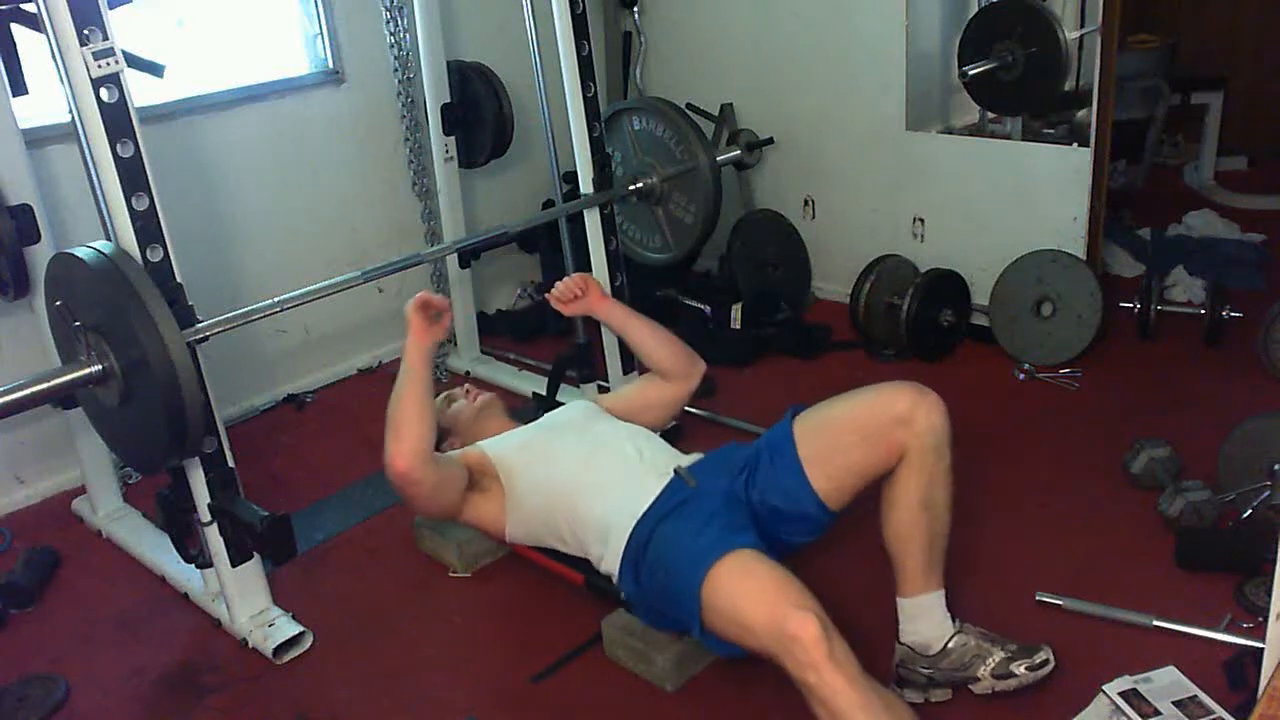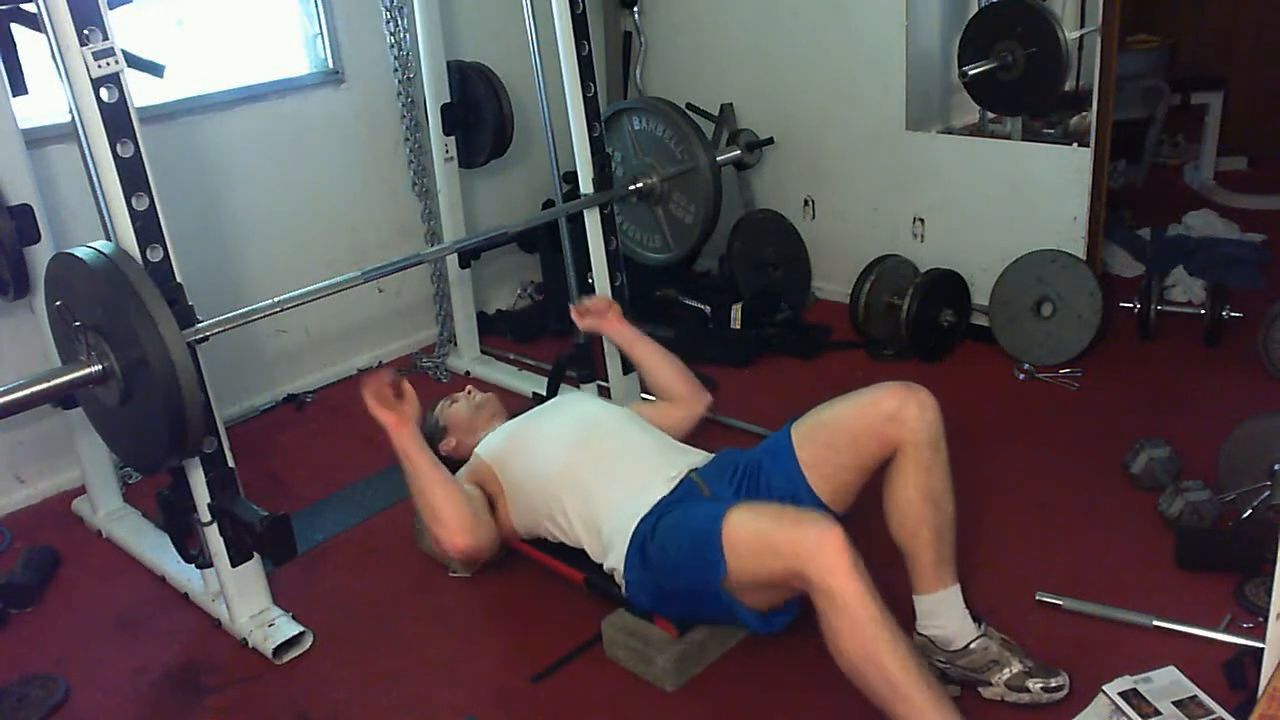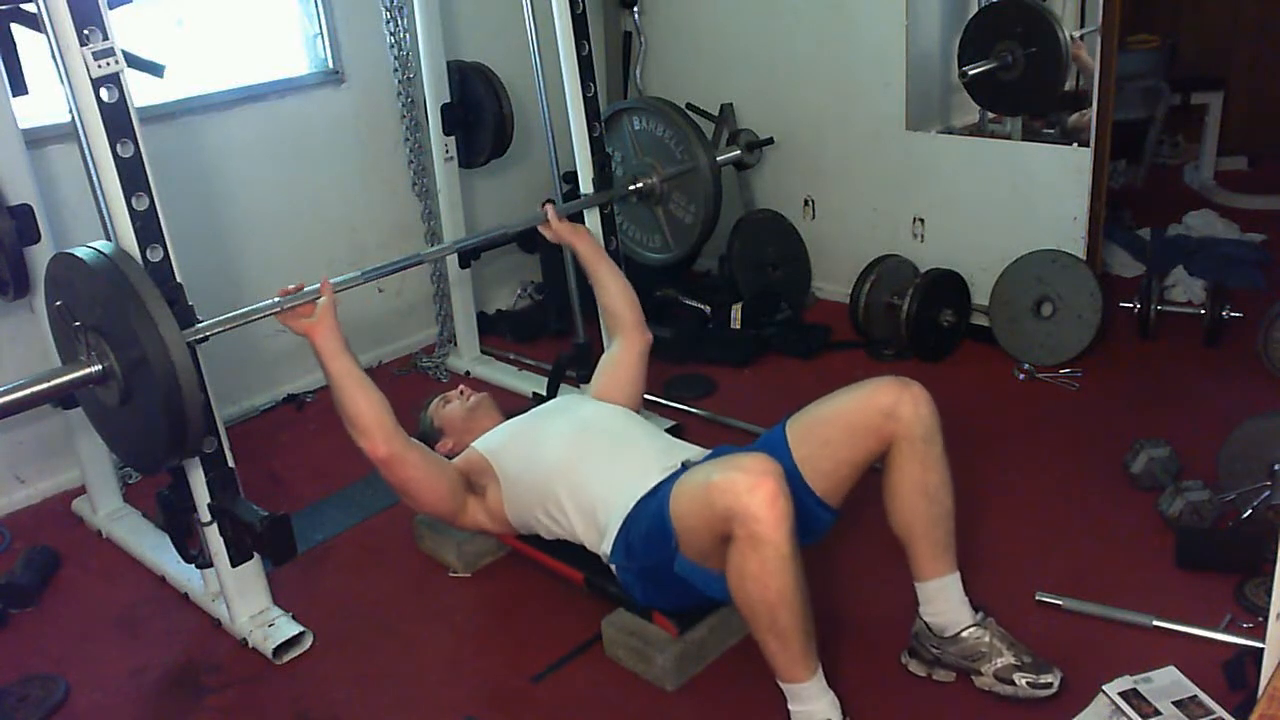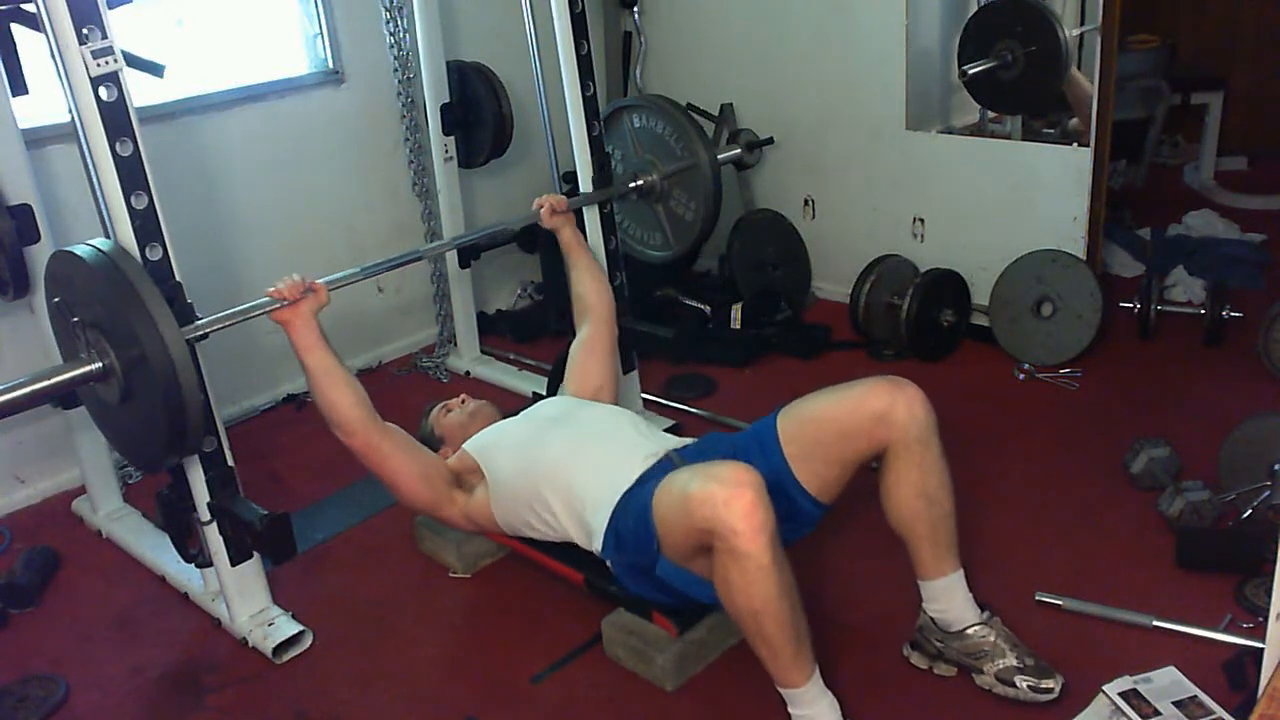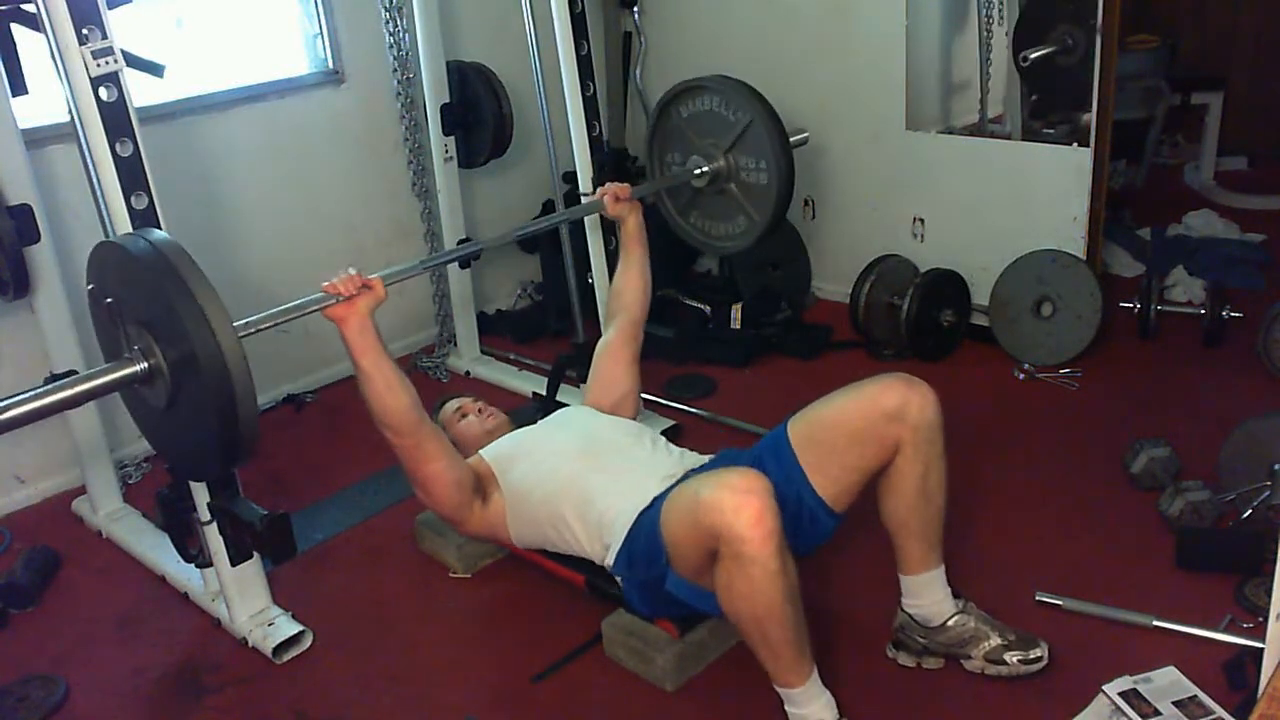
dt=1s
person 1, frame 1
left shoulder: (578, 412)
right shoulder: (473, 474)
left elbow: (684, 374)
right elbow: (405, 465)
left wrist: (604, 307)
right wrist: (418, 346)
left hip: (724, 476)
right hip: (658, 532)
left knee: (915, 411)
right knee: (806, 636)
left ankle: (928, 646)
person 1, frame 2
left shoulder: (572, 409)
right shoulder: (476, 474)
left elbow: (691, 403)
right elbow: (465, 541)
left wrist: (618, 330)
right wrist: (405, 435)
left hip: (724, 477)
right hip: (660, 536)
left knee: (906, 409)
right knee: (821, 546)
left ankle: (948, 638)
person 1, frame 3
left shoulder: (573, 408)
right shoulder: (471, 482)
left elbow: (633, 335)
right elbow: (383, 445)
left wrist: (581, 242)
right wrist: (325, 336)
left hip: (714, 475)
right hip: (651, 531)
left knee: (902, 403)
right knee: (756, 488)
left ankle: (944, 627)
person 1, frame 4
left shoulder: (567, 407)
right shoulder: (463, 480)
left elbow: (599, 323)
right elbow: (363, 432)
left wrist: (567, 231)
right wrist: (303, 327)
left hip: (708, 462)
right hip: (641, 525)
left knee: (897, 404)
right knee: (736, 499)
left ankle: (950, 623)
person 1, frame 5
left shoulder: (585, 416)
right shoulder: (478, 491)
left elbow: (622, 329)
right elbow: (406, 431)
left wrist: (631, 224)
right wrist: (357, 325)
left hip: (718, 478)
right hip: (653, 540)
left knee: (905, 403)
right knee: (743, 504)
left ankle: (929, 618)
